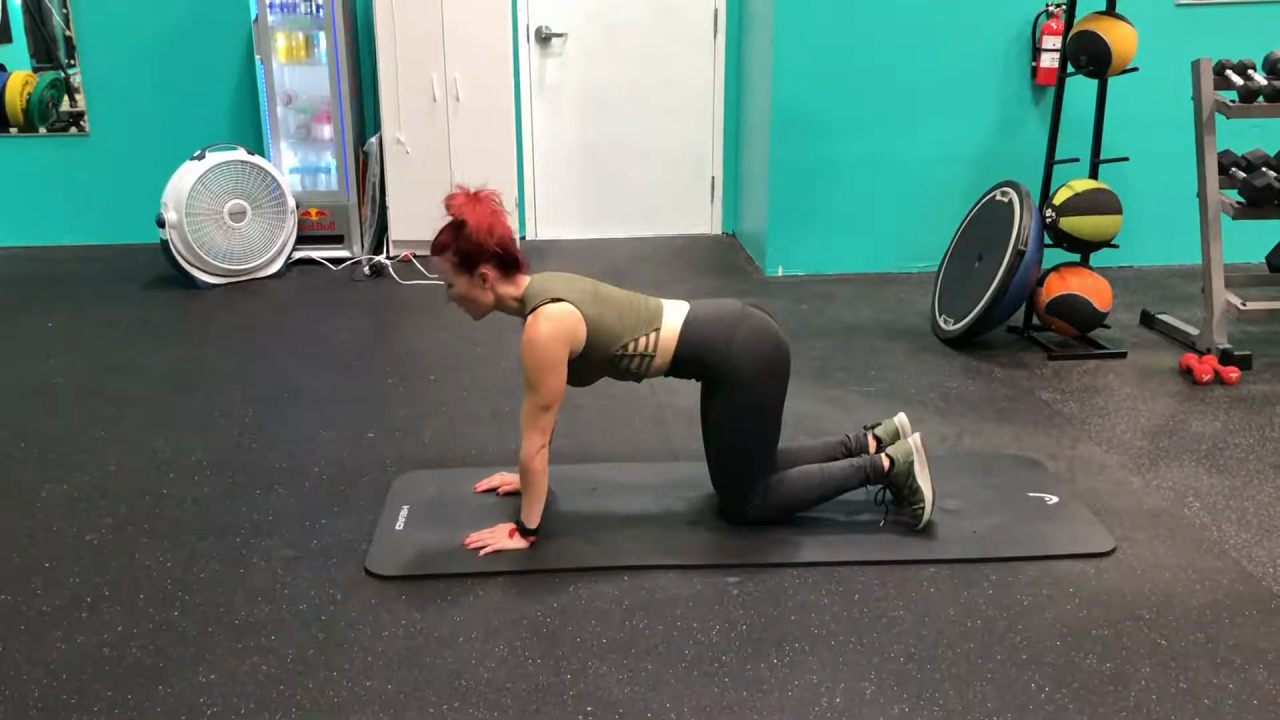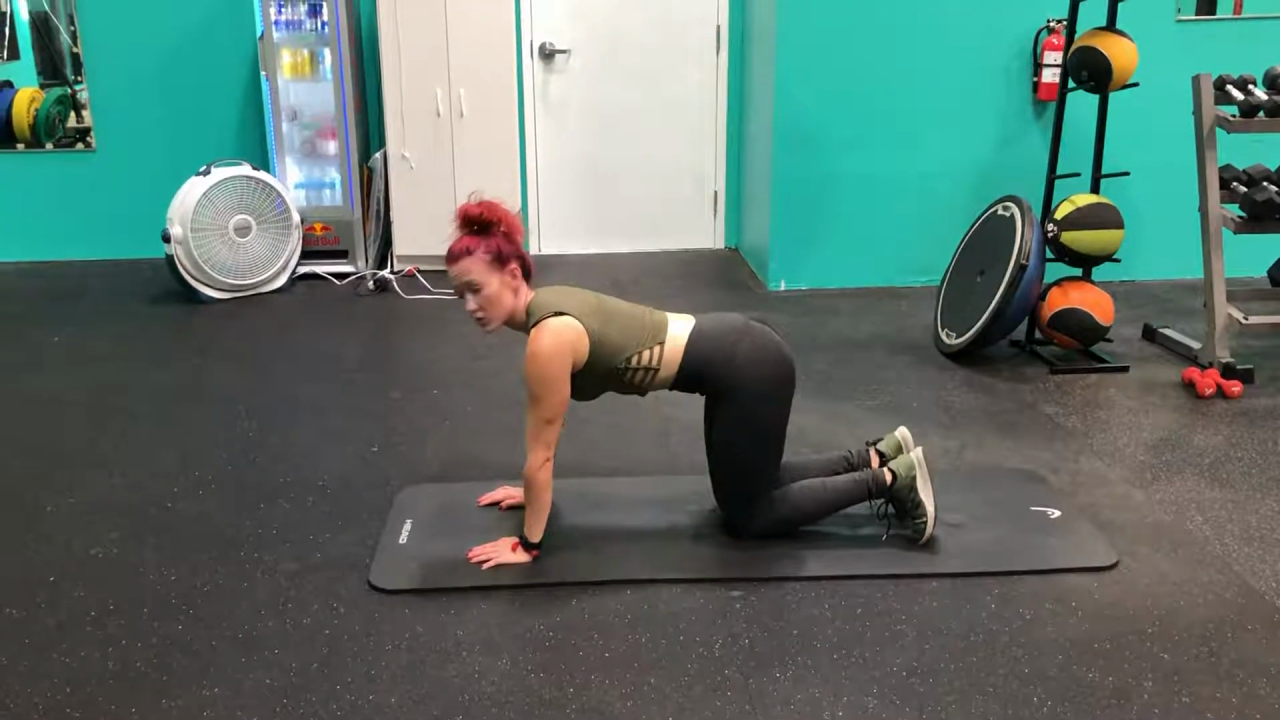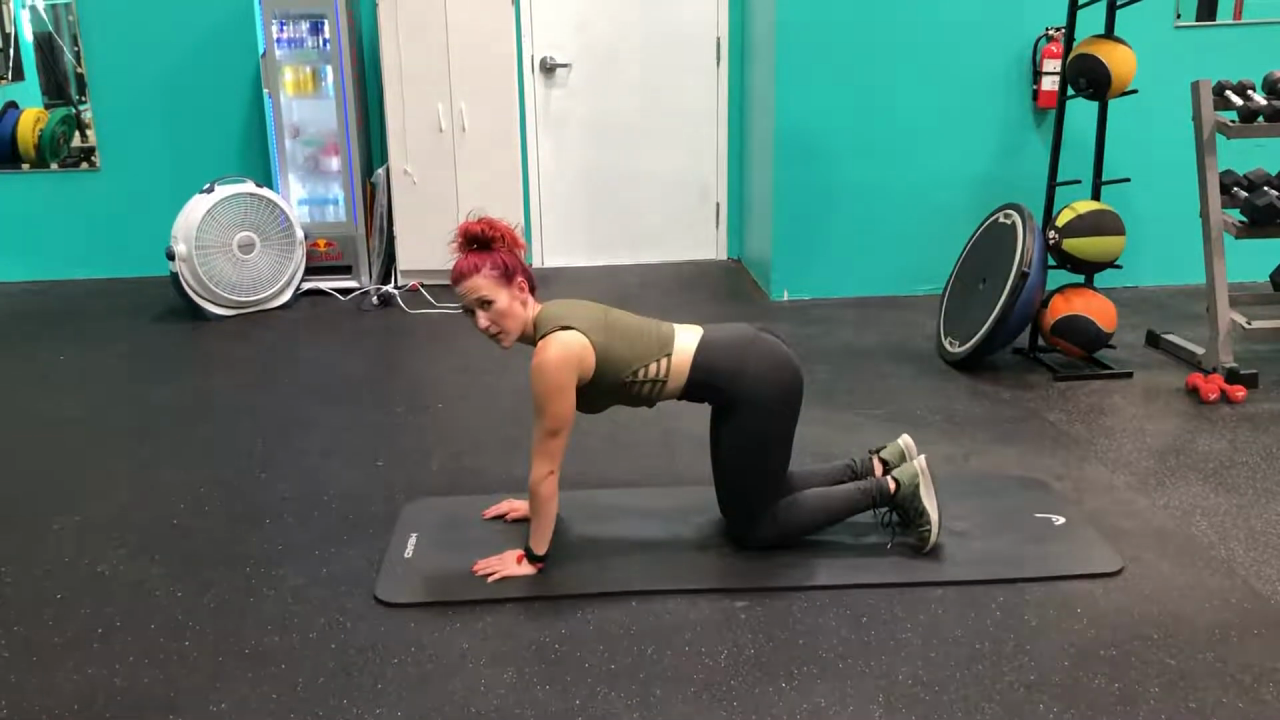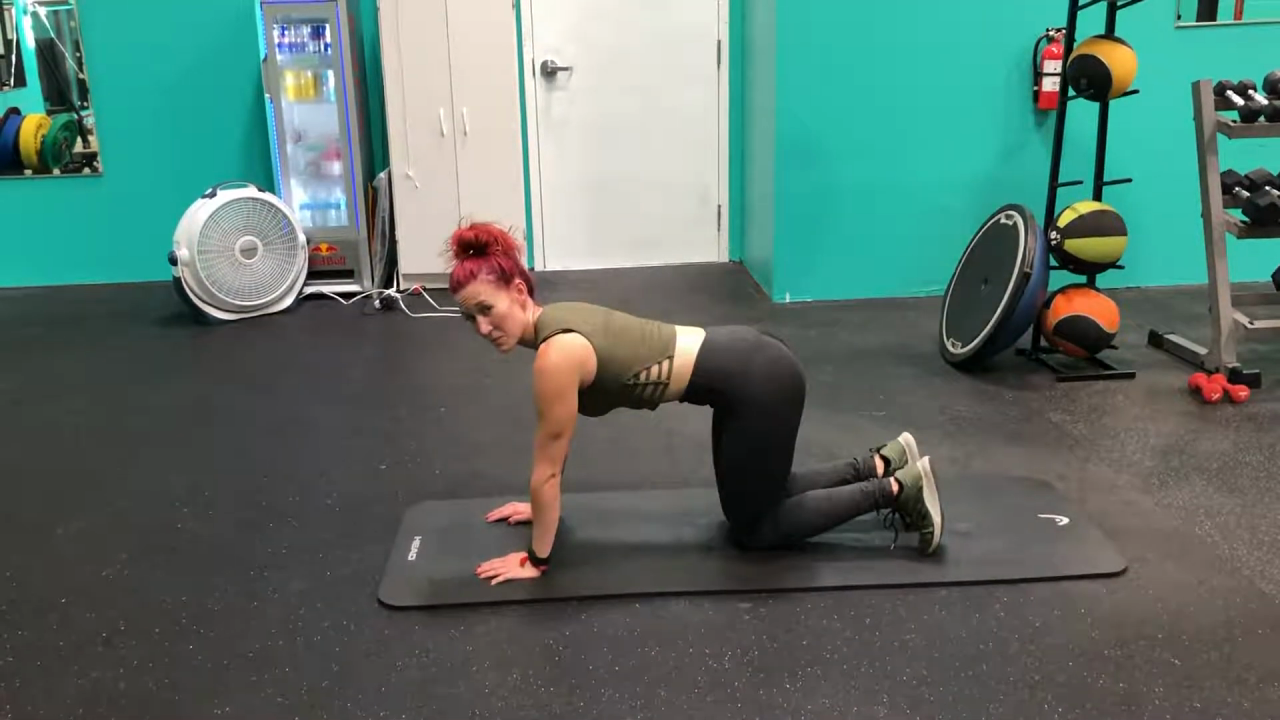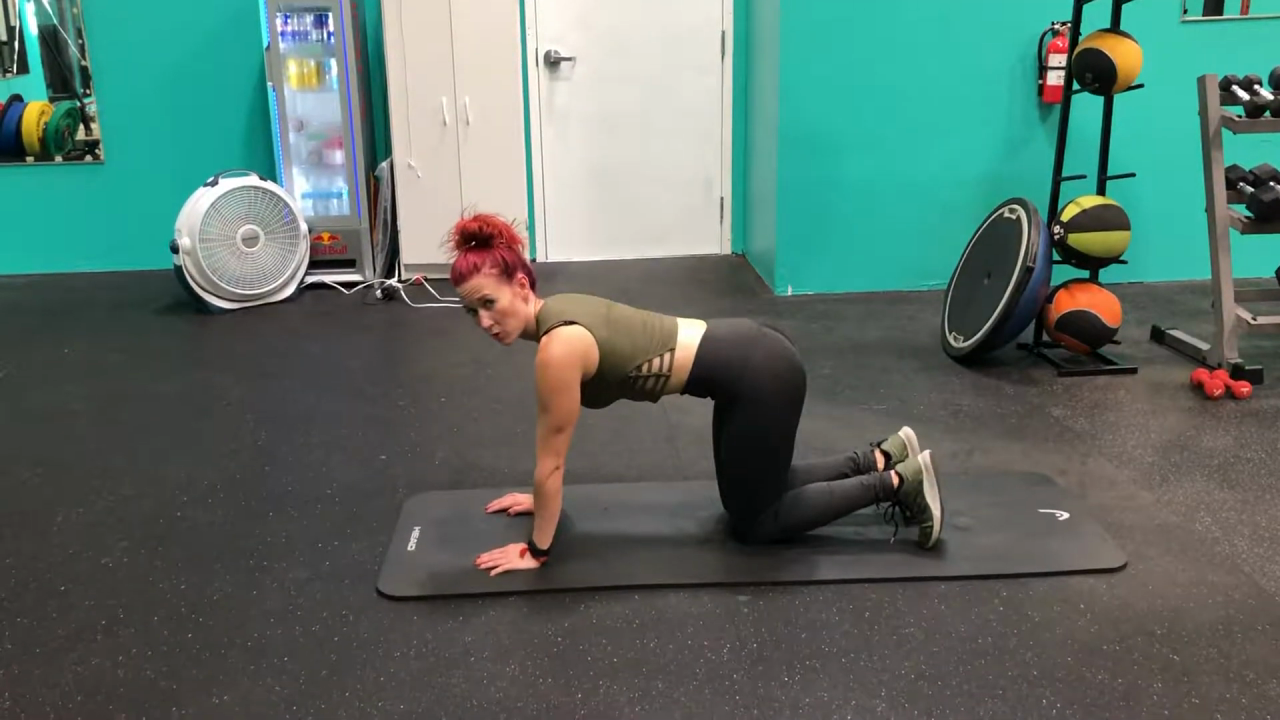
dt=1s
person 1, frame 1
left shoulder: (544, 326)
right shoulder: (540, 291)
left elbow: (536, 436)
left wrist: (524, 531)
right wrist: (528, 475)
left hip: (742, 355)
right hip: (733, 334)
left knee: (744, 503)
right knee: (744, 472)
left ankle: (887, 465)
right ankle: (874, 440)
person 1, frame 2
left shoulder: (548, 338)
right shoulder: (546, 307)
left elbow: (542, 450)
left wrist: (528, 544)
right wrist: (534, 490)
left hip: (748, 368)
right hip: (736, 348)
left knee: (746, 518)
right knee: (747, 486)
left ankle: (888, 479)
right ankle: (877, 455)
person 1, frame 3
left shoulder: (554, 351)
right shoulder: (552, 318)
left elbow: (547, 463)
left wrist: (533, 556)
right wrist: (538, 502)
left hip: (756, 378)
right hip: (742, 359)
left knee: (750, 527)
right knee: (752, 494)
left ankle: (893, 487)
right ankle: (879, 464)
person 1, frame 4
left shoulder: (556, 354)
right shoulder: (553, 322)
left elbow: (548, 466)
right elbow: (556, 451)
left wrist: (536, 560)
right wrist: (540, 505)
left hip: (758, 381)
right hip: (743, 361)
left knee: (753, 530)
right knee: (753, 496)
left ankle: (896, 488)
right ankle: (882, 463)
person 1, frame 5
left shoulder: (558, 347)
right shoulder: (554, 315)
left elbow: (551, 458)
left wrist: (537, 551)
right wrist: (541, 497)
left hip: (759, 374)
right hip: (744, 353)
left knee: (753, 523)
right knee: (754, 489)
left ankle: (897, 482)
right ankle: (881, 458)
